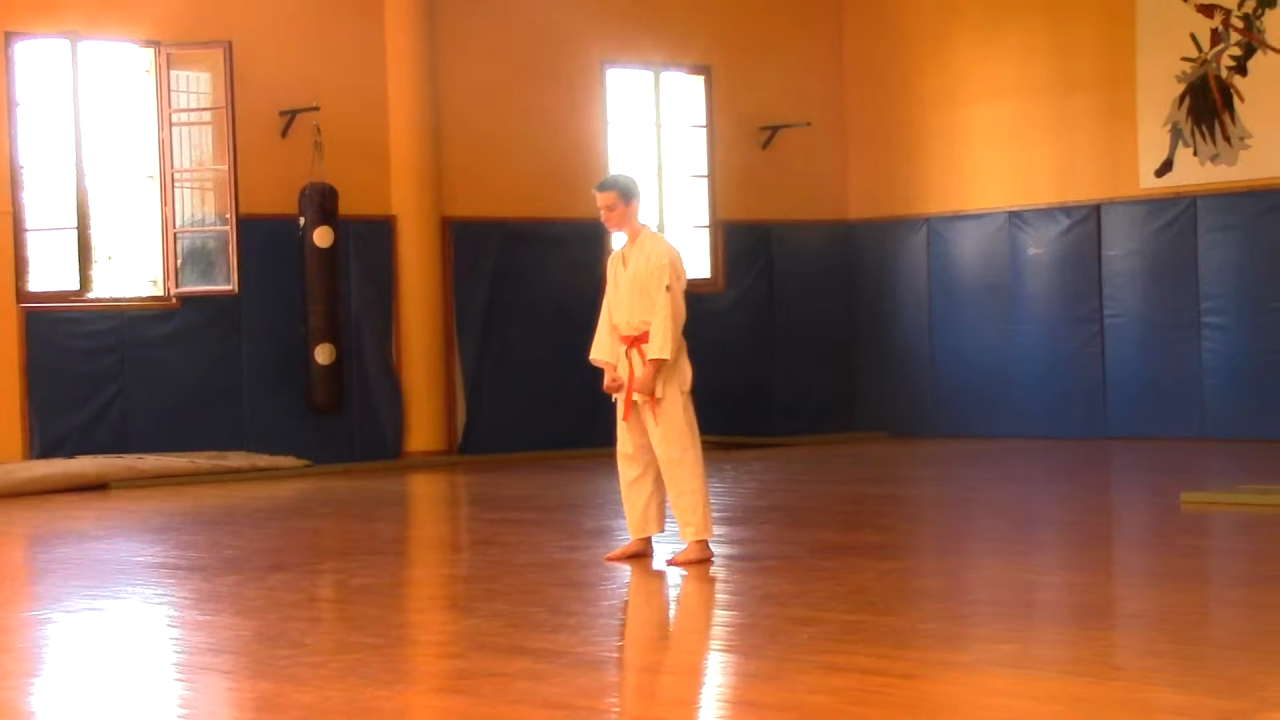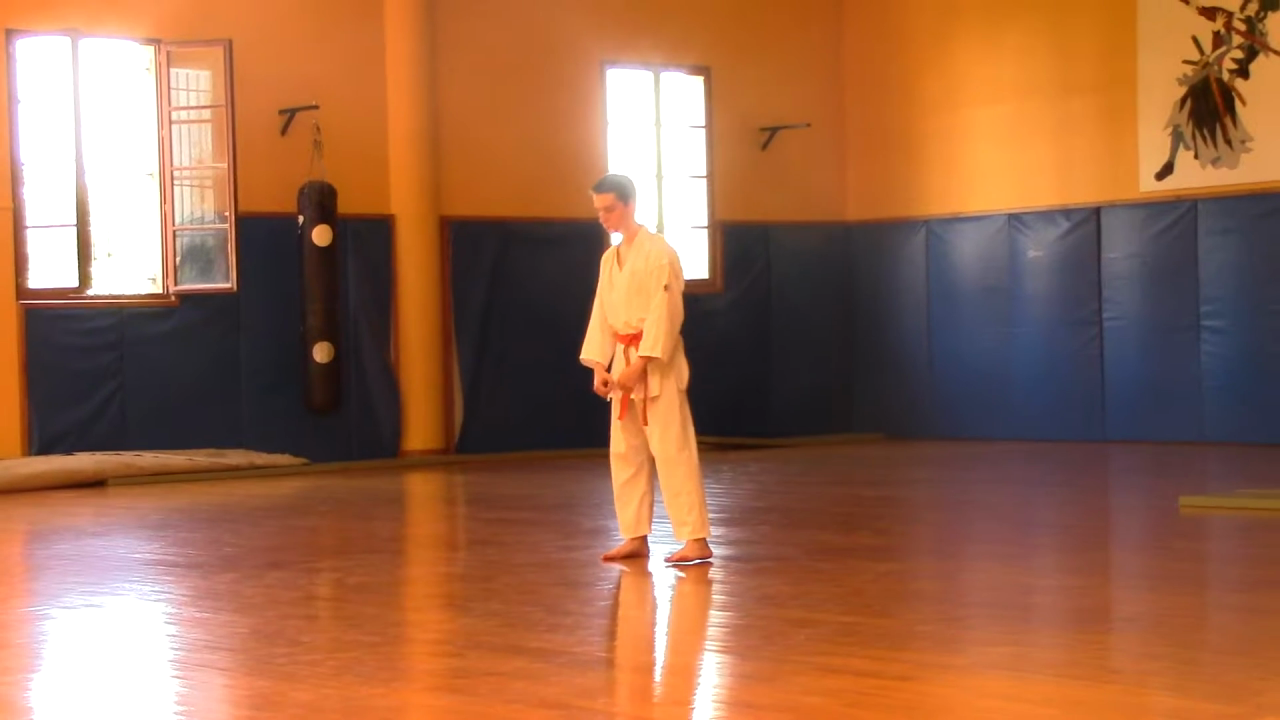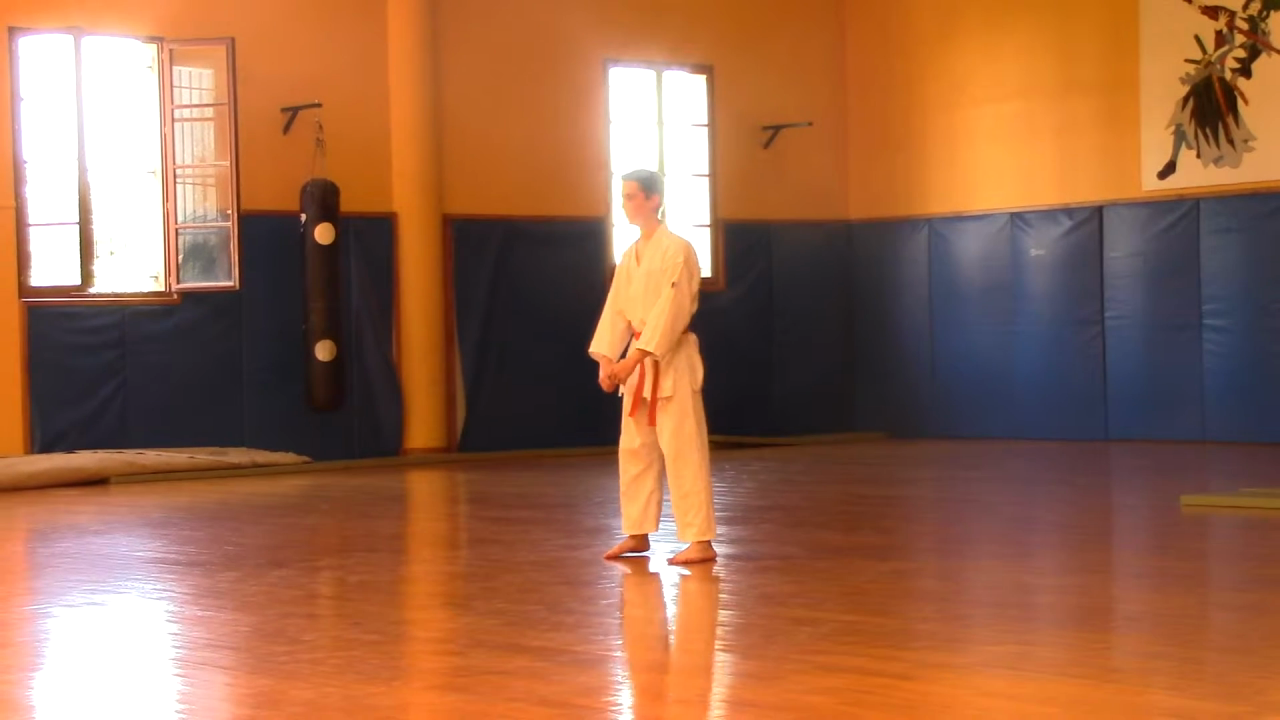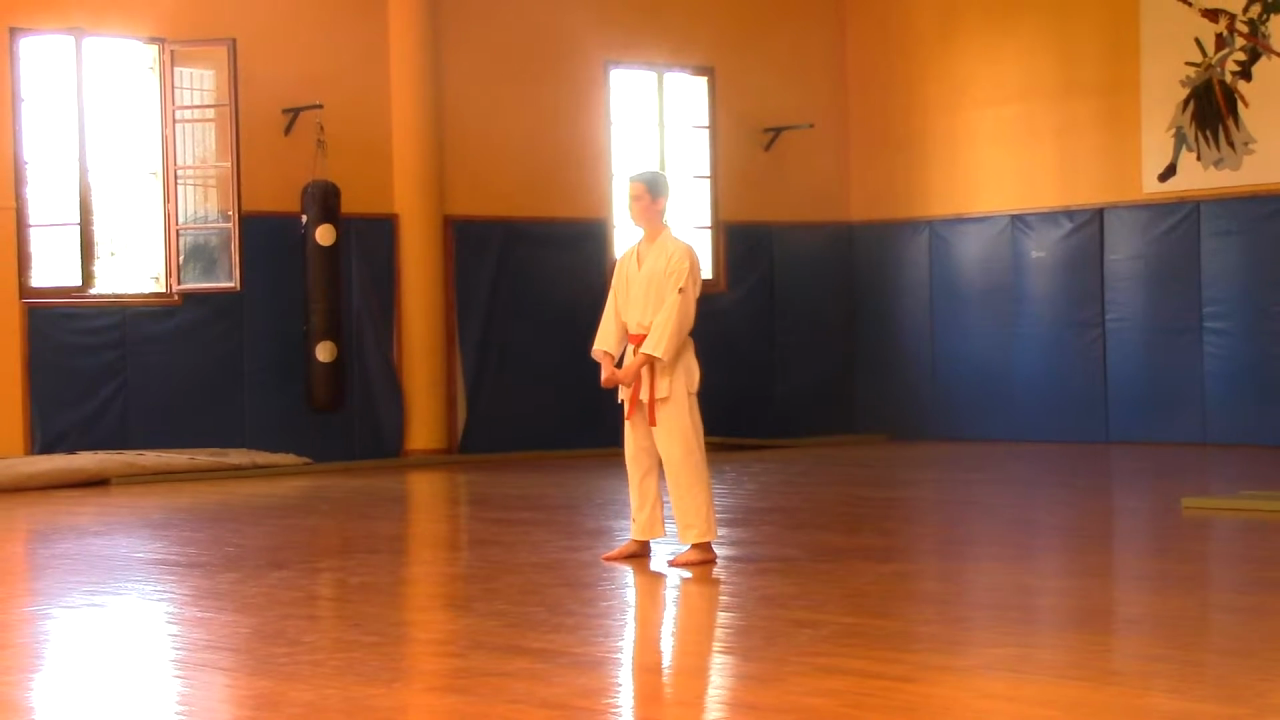
dt=0.3s
person 1, frame 1
left shoulder: (660, 252)
right shoulder: (616, 258)
left elbow: (669, 315)
left wrist: (651, 368)
right wrist: (609, 366)
left hip: (661, 363)
right hip: (628, 362)
left knee: (676, 451)
right knee: (632, 453)
left ankle: (698, 540)
right ankle: (642, 536)
person 1, frame 2
left shoulder: (659, 252)
right shoulder: (609, 258)
left elbow: (665, 314)
right elbow: (601, 316)
left wrist: (640, 364)
right wrist: (599, 367)
left hip: (657, 362)
right hip: (623, 361)
left knee: (672, 450)
right knee: (625, 453)
left ankle: (696, 539)
right ankle: (635, 537)
person 1, frame 3
left shoulder: (677, 249)
right shoulder: (630, 255)
left elbow: (670, 312)
right elbow: (616, 310)
left wrist: (632, 359)
right wrist: (606, 360)
left hip: (671, 358)
right hip: (637, 360)
left knee: (683, 451)
right knee: (635, 449)
left ankle: (701, 541)
right ankle: (637, 532)
person 1, frame 4
left shoulder: (680, 254)
right shoulder: (628, 258)
left elbow: (675, 317)
right elbow: (615, 311)
left wrist: (639, 362)
right wrist: (608, 359)
left hip: (668, 364)
right hip: (635, 362)
left knee: (681, 453)
right knee: (639, 455)
left ankle: (701, 542)
right ankle: (641, 536)
